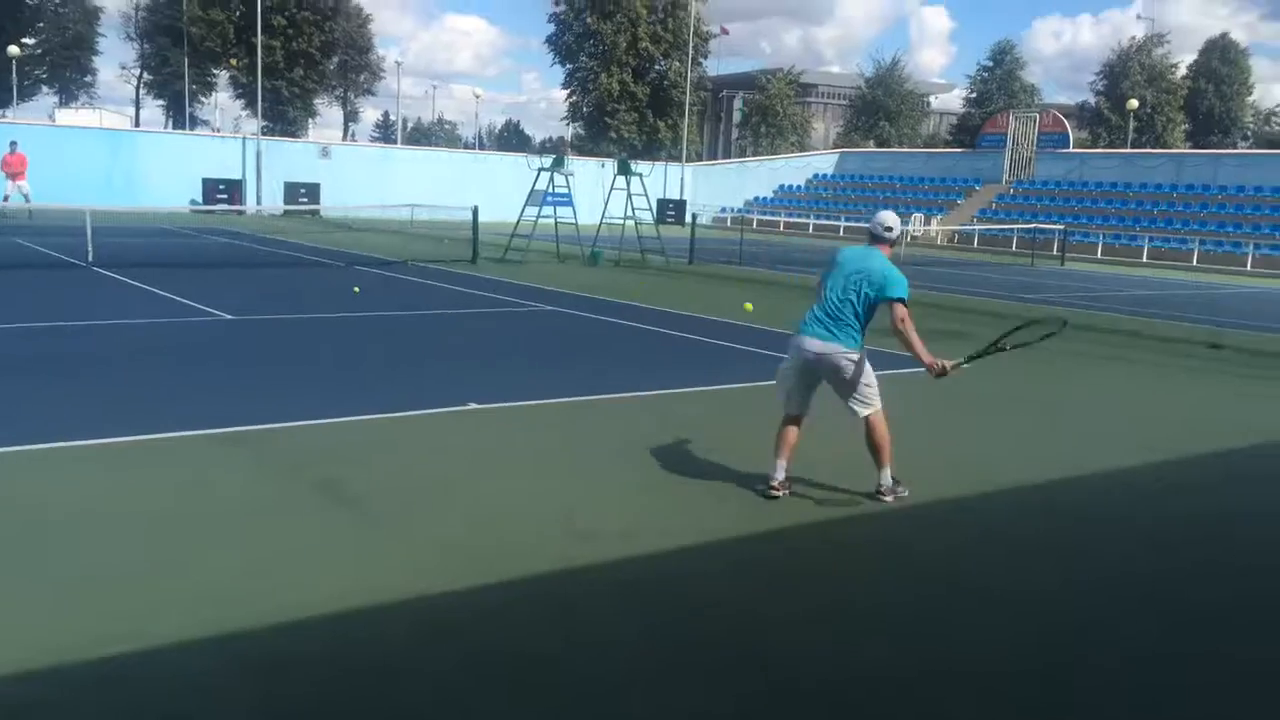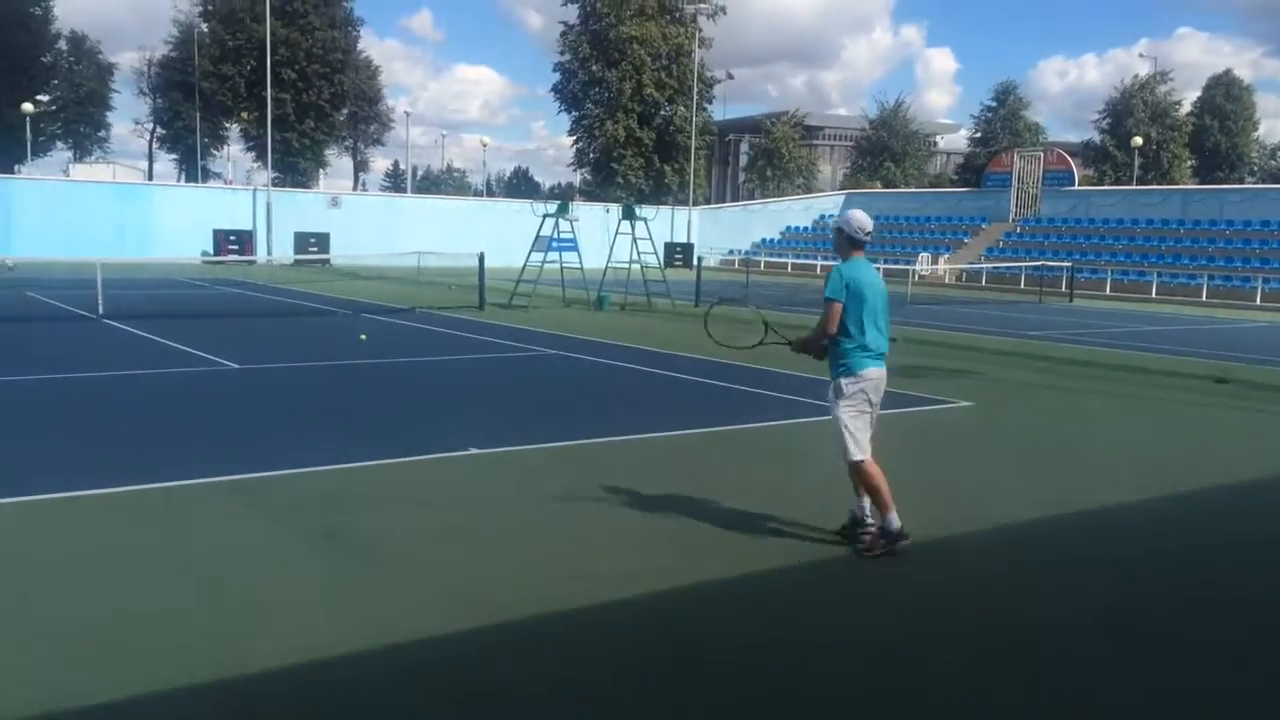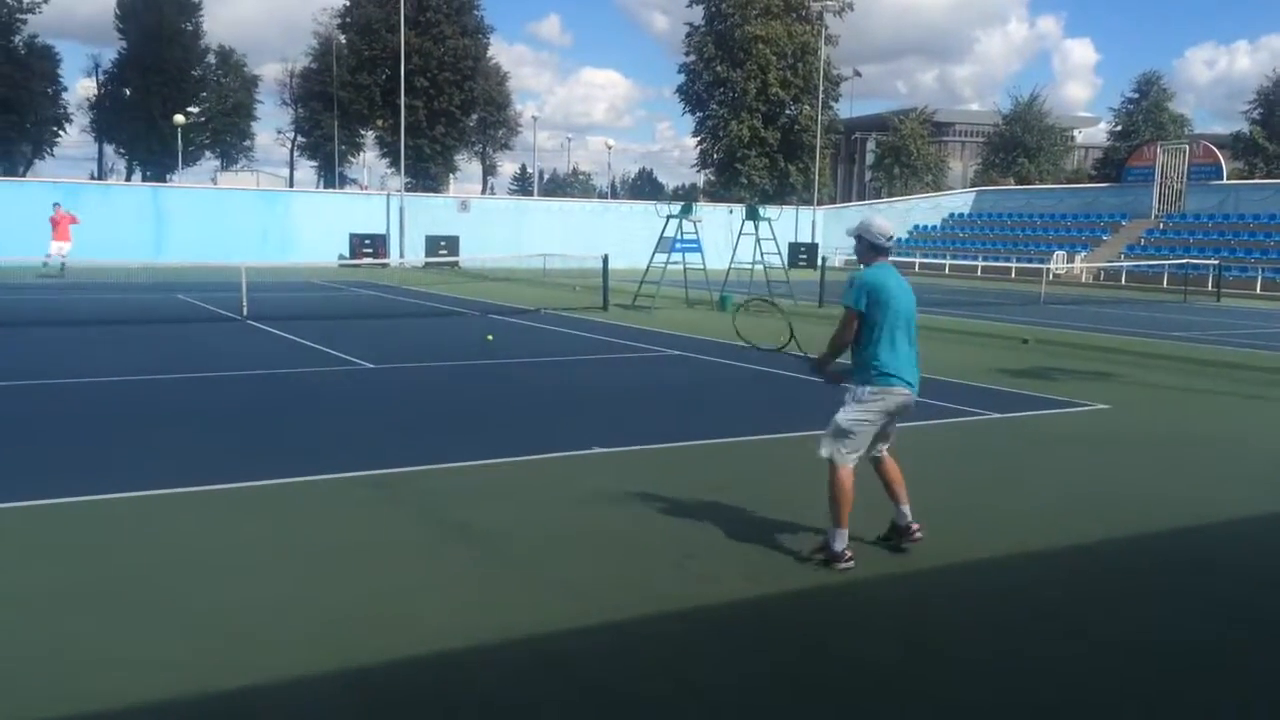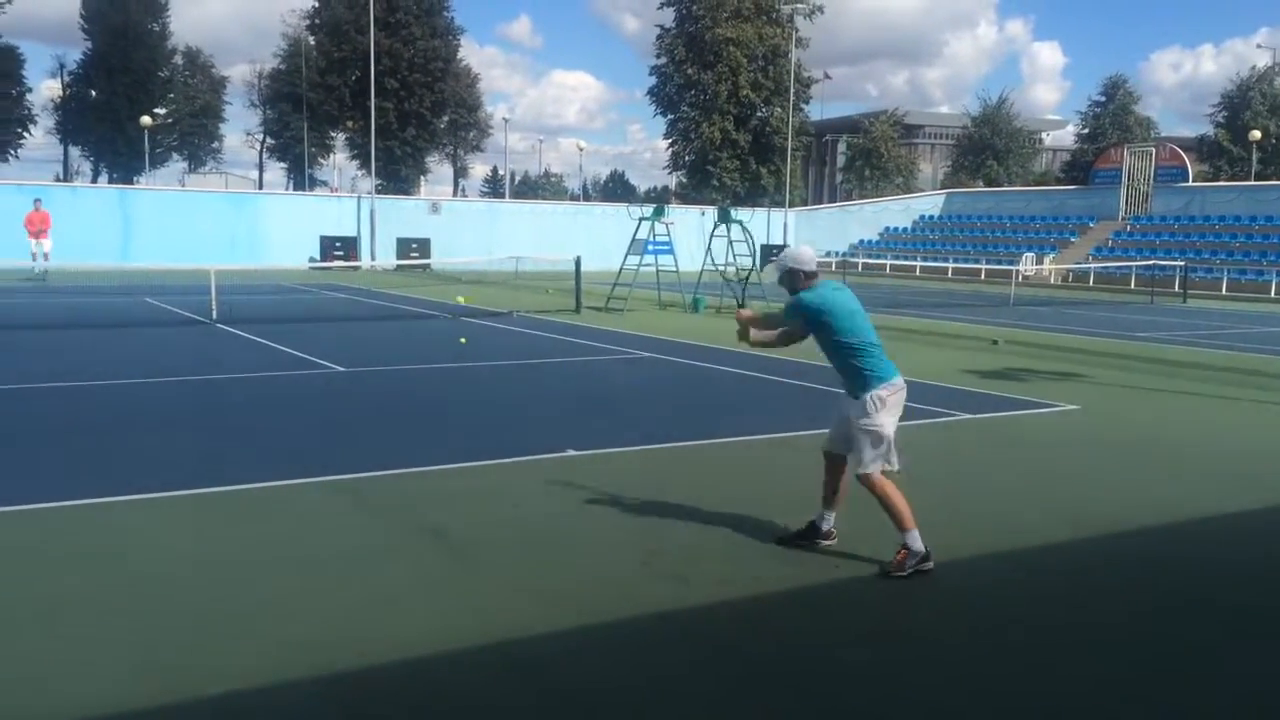
dt=1s
person 1, frame 1
left shoulder: (843, 255)
right shoulder: (893, 276)
right elbow: (900, 319)
right wrist: (925, 358)
left hip: (804, 342)
right hip: (842, 352)
left knee: (794, 414)
right knee: (872, 413)
left ankle: (778, 478)
right ankle: (886, 483)
person 1, frame 2
left shoulder: (841, 273)
right shoulder: (875, 276)
left elbow: (827, 328)
left wrist: (804, 344)
right wrist: (826, 347)
left hip: (853, 376)
right hip: (876, 371)
left knee: (858, 458)
right knee: (859, 452)
left ankle: (893, 529)
right ankle: (862, 518)
person 1, frame 3
left shoulder: (863, 280)
right shoulder: (899, 283)
left elbow: (847, 334)
left wrist: (825, 361)
right wrist: (848, 369)
left hip: (877, 386)
right hip: (903, 384)
left knee: (839, 460)
right knee: (877, 451)
left ankle: (837, 547)
right ankle: (906, 522)
person 1, frame 4
left shoulder: (809, 300)
right shoulder: (832, 290)
left elbow: (772, 322)
right elbow: (793, 334)
left wrist: (747, 319)
right wrist: (756, 337)
left hip: (880, 390)
right hip: (866, 388)
left knee: (871, 474)
right knee: (834, 455)
left ankle: (916, 549)
right ankle: (823, 526)
